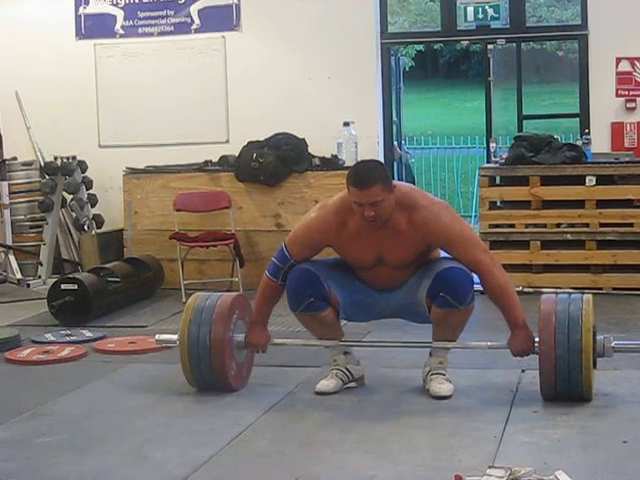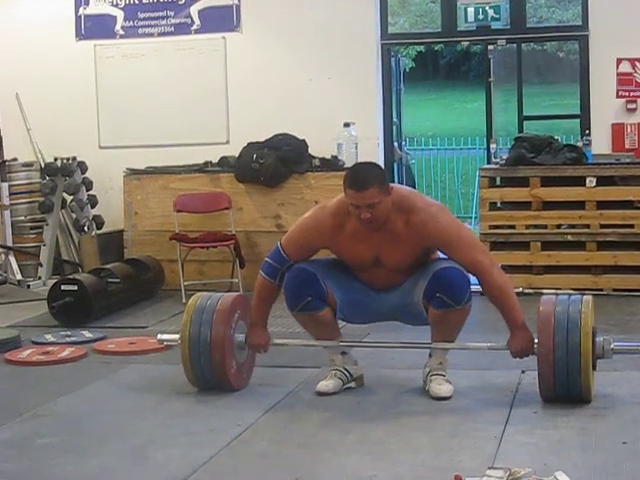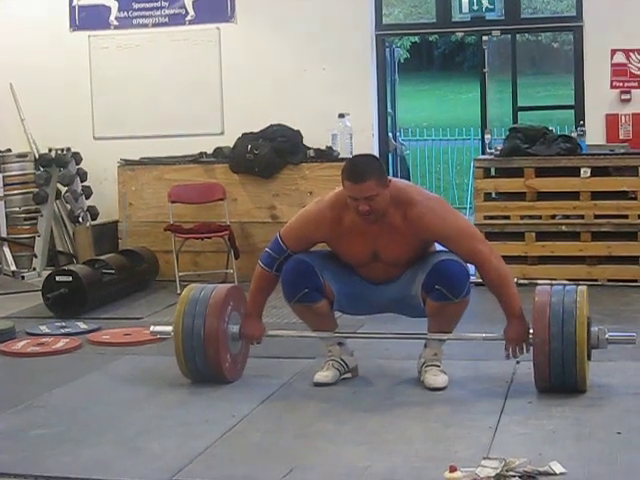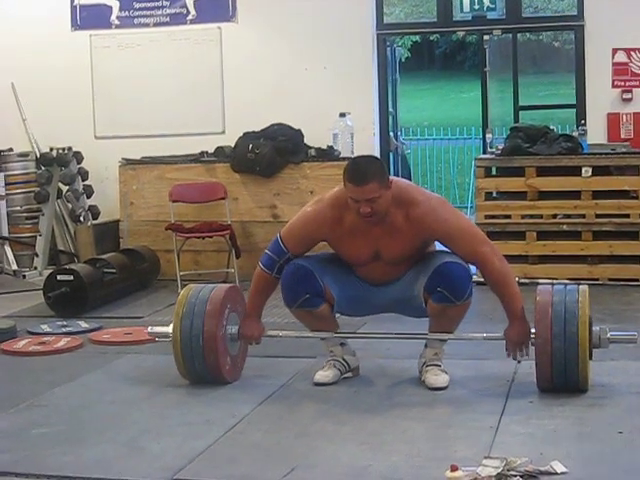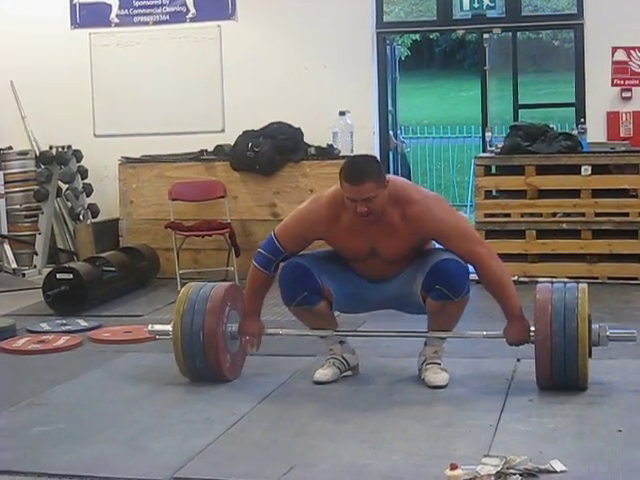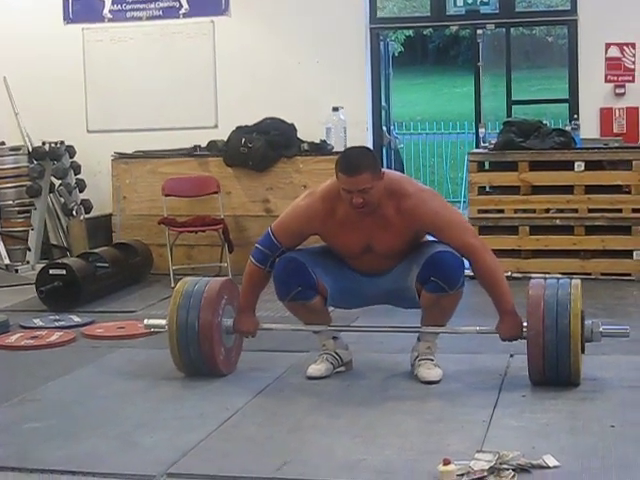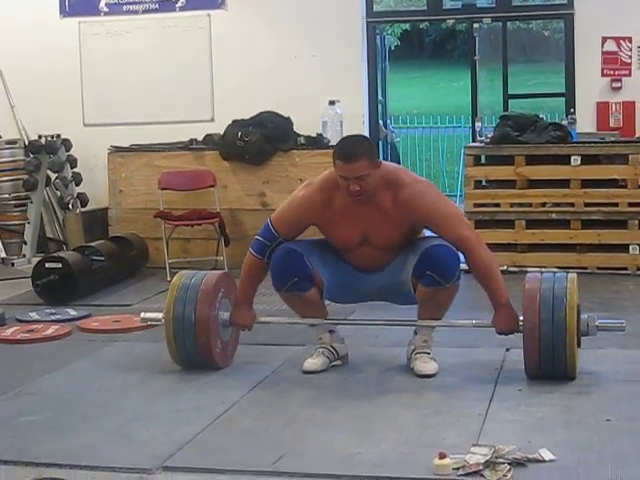
dt=0.5s
person 1, frame 1
left shoulder: (427, 213)
right shoulder: (328, 217)
left elbow: (486, 265)
right elbow: (280, 265)
left wrist: (519, 328)
right wrist: (258, 324)
left hip: (417, 290)
right hip: (361, 290)
left knee: (457, 280)
right knee: (301, 282)
left ankle: (437, 364)
right ankle: (344, 363)
person 1, frame 2
left shoulder: (425, 216)
right shoulder: (325, 220)
left elbow: (485, 267)
right elbow: (274, 264)
left wrist: (518, 329)
right wrist: (257, 325)
left hip: (414, 292)
right hip: (359, 292)
left knee: (452, 280)
right knee: (298, 281)
left ankle: (437, 365)
right ankle: (343, 364)
person 1, frame 3
left shoulder: (422, 209)
right shoulder: (324, 213)
left elbow: (485, 256)
right elbow: (273, 256)
left wrist: (516, 318)
right wrist: (253, 316)
left hip: (412, 285)
right hip: (356, 285)
left knee: (453, 272)
right knee: (296, 273)
left ankle: (432, 356)
right ankle: (339, 354)
person 1, frame 4
left shoulder: (424, 209)
right shoulder: (324, 213)
left elbow: (488, 256)
right elbow: (274, 257)
left wrist: (517, 320)
right wrist: (252, 317)
left hip: (413, 284)
right hip: (355, 286)
left knee: (455, 275)
right knee: (296, 278)
left ankle: (432, 355)
right ankle: (340, 354)
person 1, frame 5
left shoulder: (420, 207)
right shoulder: (321, 210)
left elbow: (483, 256)
right elbow: (269, 253)
left wrist: (515, 318)
right wrist: (250, 315)
left hip: (411, 280)
right hip: (354, 281)
left knee: (452, 272)
right knee: (293, 277)
left ankle: (432, 354)
right ankle: (340, 352)
person 1, frame 6
left shoulder: (415, 201)
right shoulder: (316, 205)
left elbow: (476, 250)
right elbow: (265, 251)
left wrist: (508, 313)
right wrist: (245, 311)
left hip: (406, 276)
right hip: (347, 276)
left knee: (447, 263)
right knee: (288, 271)
left ankle: (425, 349)
right ankle: (333, 348)
person 1, frame 7
left shoulder: (412, 192)
right shoulder: (314, 196)
left elbow: (471, 244)
right elbow: (264, 243)
left wrist: (503, 307)
right wrist: (243, 304)
left hip: (402, 273)
right hip: (345, 273)
left knee: (443, 258)
right knee: (285, 262)
left ankle: (421, 344)
right ankle: (329, 342)
